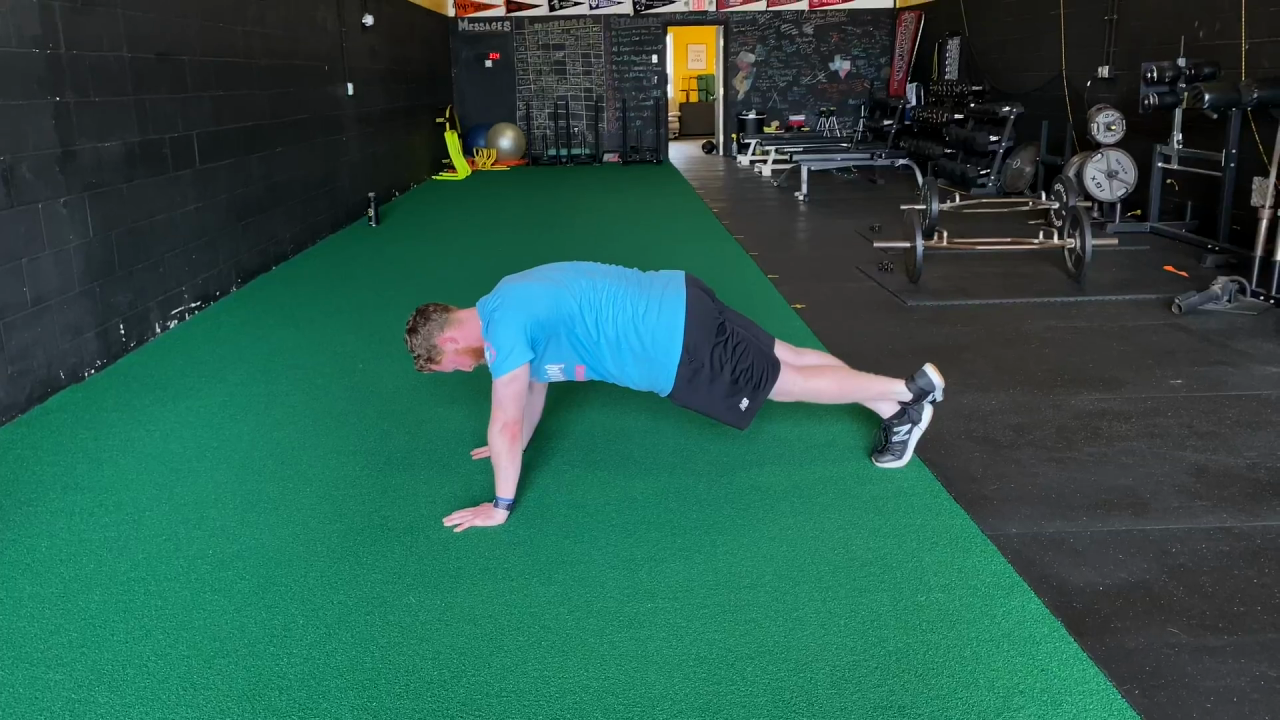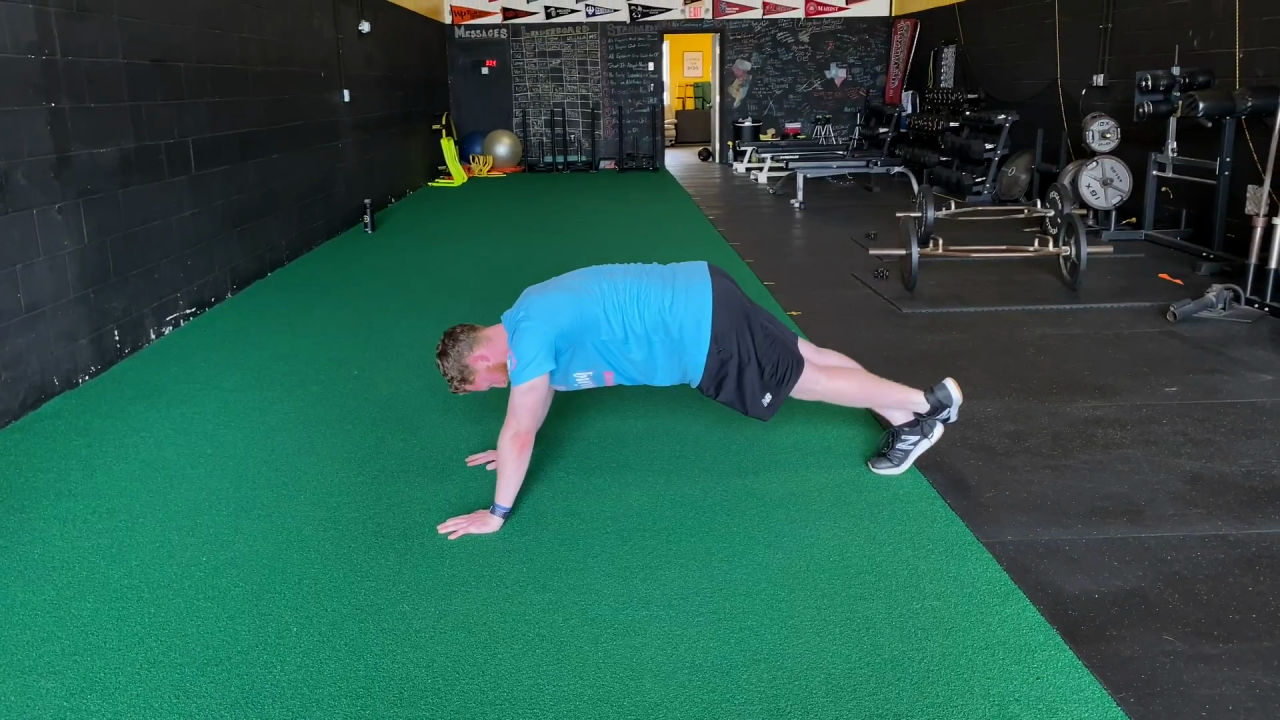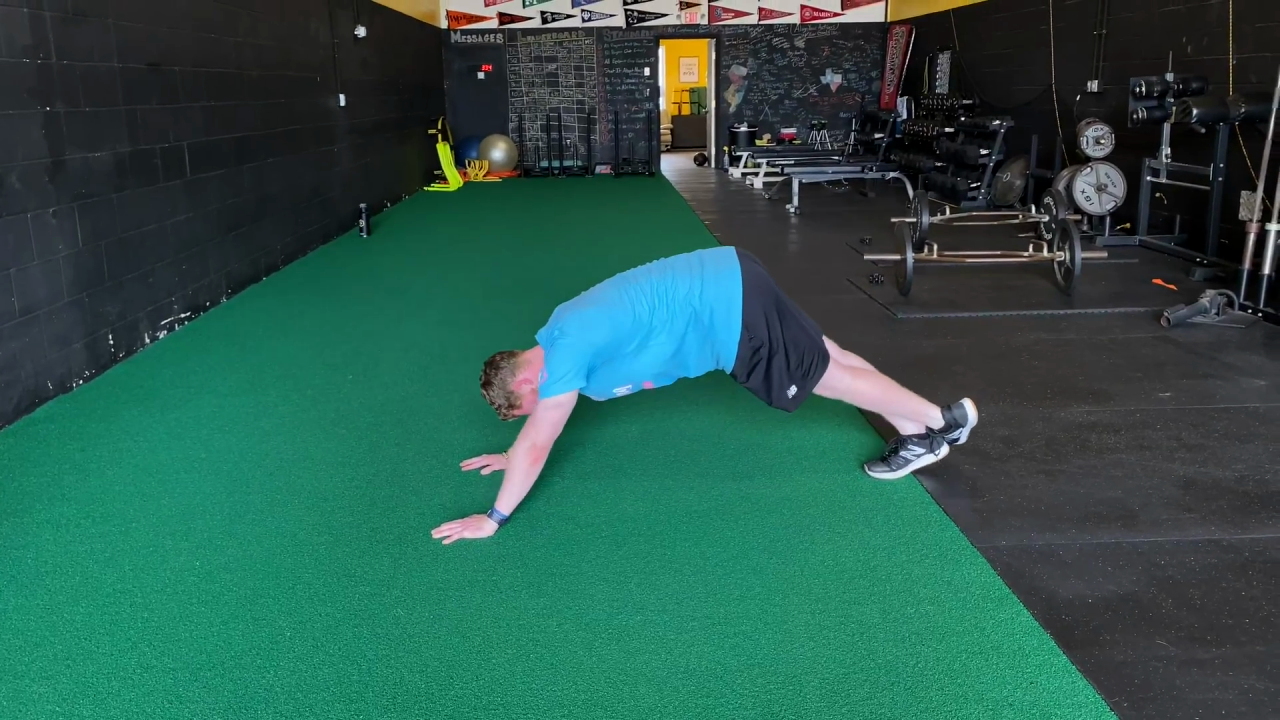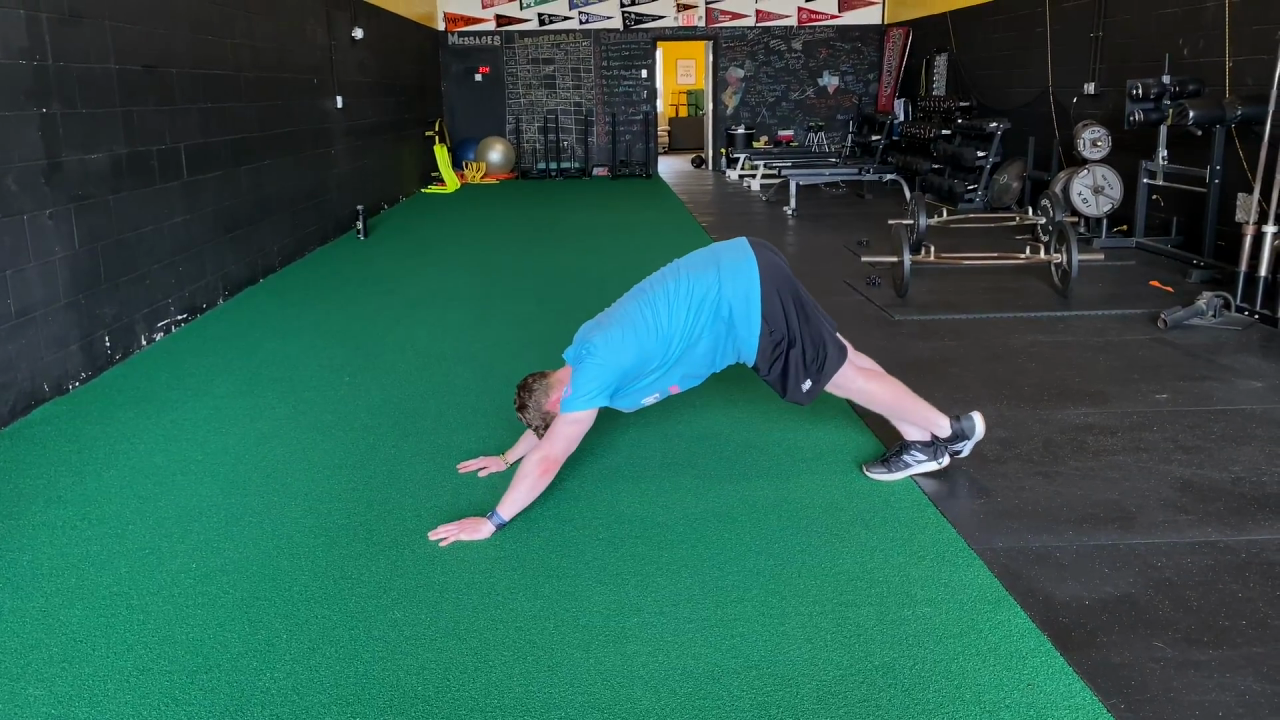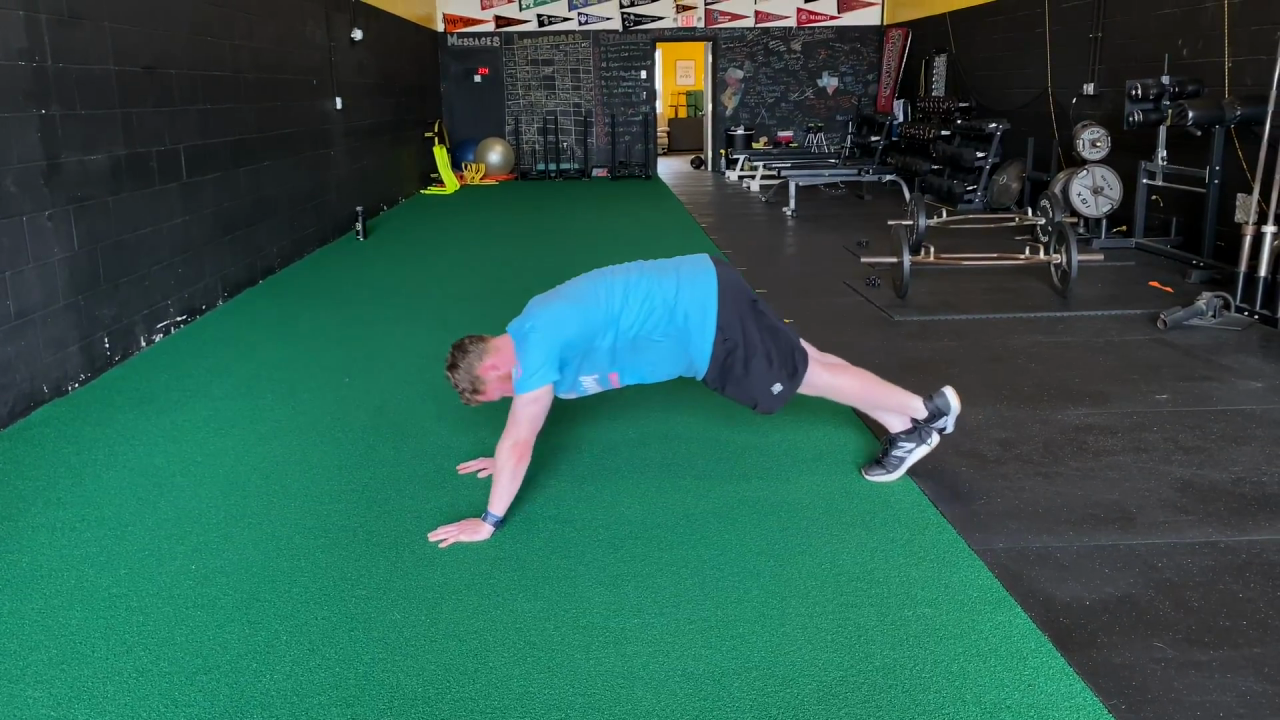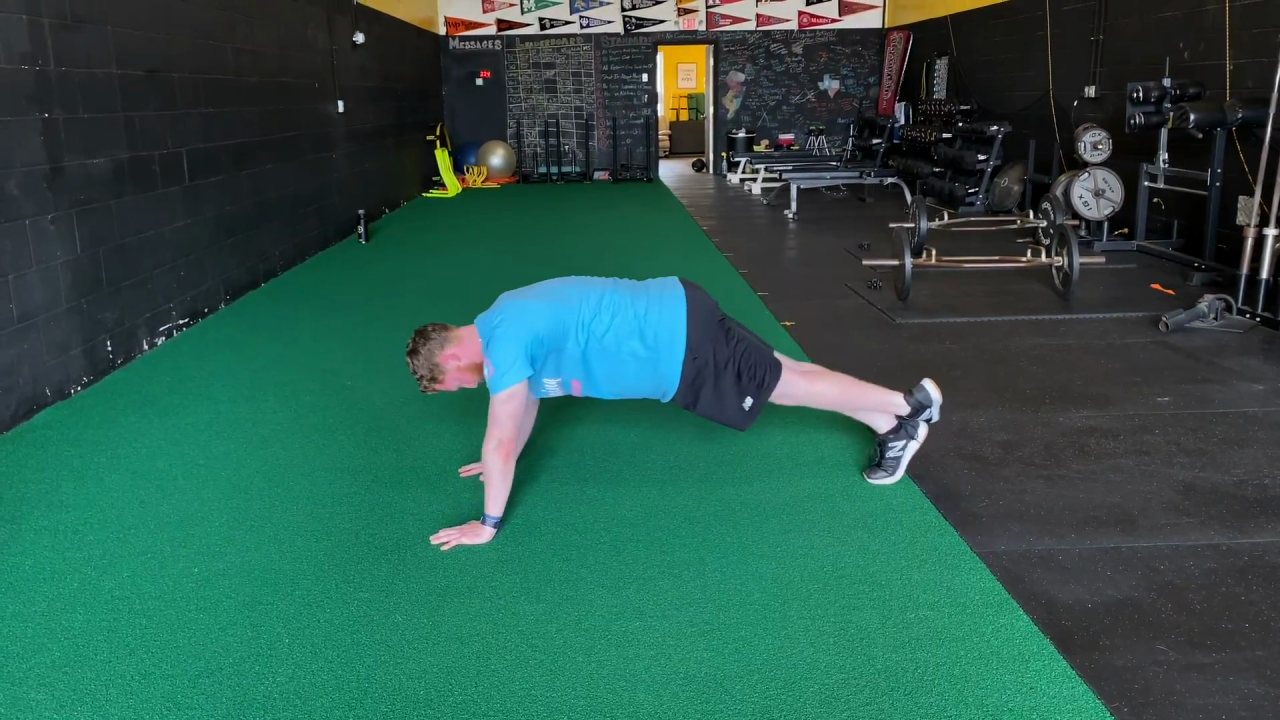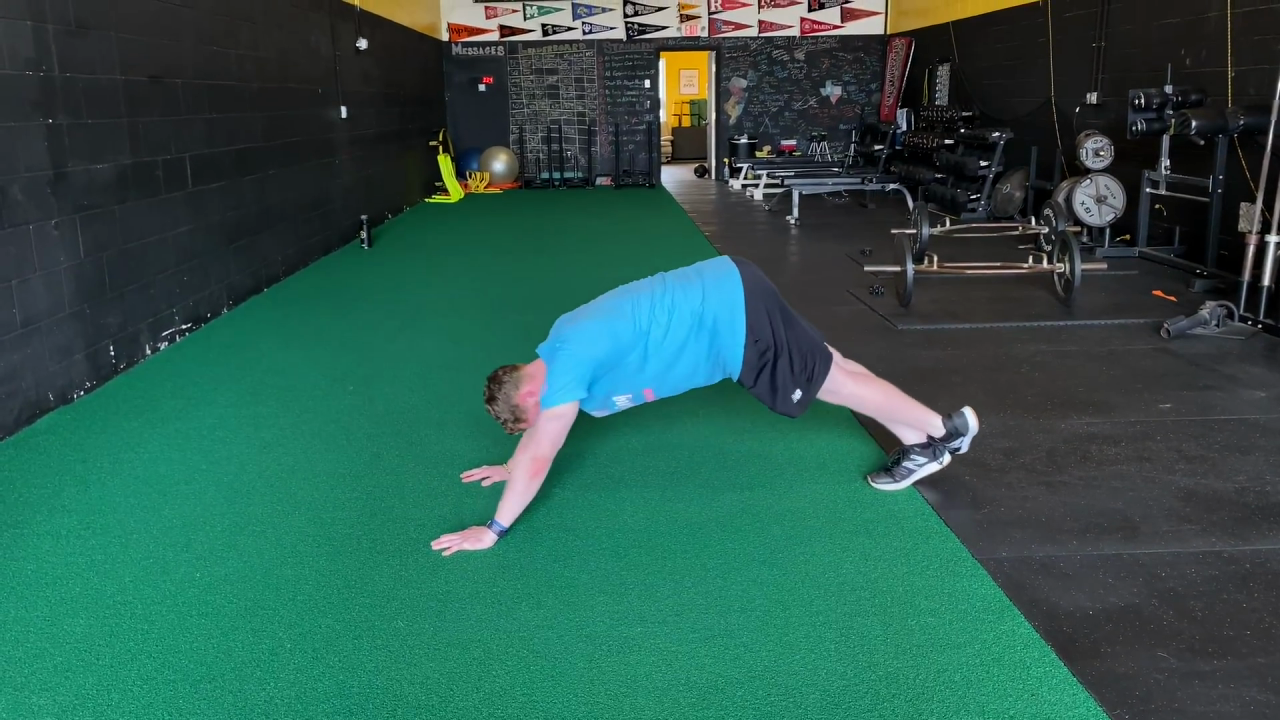
dt=0.7s
person 1, frame 1
left shoulder: (502, 326)
right shoulder: (509, 304)
left elbow: (505, 422)
right elbow: (535, 381)
left wrist: (501, 504)
right wrist: (514, 447)
left hip: (677, 348)
right hip: (676, 308)
left knee: (788, 383)
right knee: (784, 358)
left ankle: (909, 391)
right ankle: (896, 412)
person 1, frame 2
left shoulder: (527, 336)
right shoulder: (531, 316)
left elbow: (519, 431)
right elbow: (542, 391)
left wrist: (498, 513)
right wrist: (511, 449)
left hip: (702, 331)
right hip: (699, 299)
left knee: (806, 380)
right knee: (803, 357)
left ankle: (929, 403)
right ankle: (907, 417)
person 1, frame 3
left shoulder: (566, 354)
right shoulder: (559, 337)
left elbow: (538, 444)
right elbow: (541, 423)
left wrist: (494, 518)
right wrist: (510, 455)
left hip: (729, 311)
right hip: (725, 283)
left knee: (828, 376)
right knee: (824, 356)
left ankle: (940, 420)
right ankle: (917, 433)
person 1, frame 4
left shoulder: (593, 371)
right shoulder: (586, 352)
left elbow: (549, 456)
right elbow: (549, 415)
left wrist: (492, 520)
right wrist: (508, 456)
left hip: (747, 297)
right hip: (743, 273)
left knee: (838, 372)
right knee: (836, 356)
left ankle: (947, 432)
right ankle: (921, 437)
person 1, frame 5
left shoulder: (533, 345)
right shoulder: (534, 328)
left elbow: (519, 440)
left wrist: (489, 520)
right wrist: (502, 459)
left hip: (703, 316)
right hip: (702, 291)
left knee: (803, 374)
right knee: (802, 361)
left ankle: (925, 413)
right ankle: (904, 426)
person 1, frame 6
left shoulder: (502, 342)
right shoulder: (509, 324)
left elbow: (501, 439)
right elbow: (528, 396)
left wrist: (488, 523)
right wrist: (497, 463)
left hip: (677, 344)
right hip: (673, 319)
left knee: (783, 385)
right knee: (778, 373)
left ankle: (909, 406)
right ankle: (893, 427)
person 1, frame 7
left shoulder: (568, 366)
right shoulder: (560, 352)
left elbow: (540, 455)
right elbow: (542, 424)
left wrist: (493, 529)
right wrist: (510, 467)
left hip: (734, 318)
right hip: (727, 294)
left knee: (830, 381)
right knee: (826, 366)
left ankle: (942, 430)
right ankle: (919, 442)
